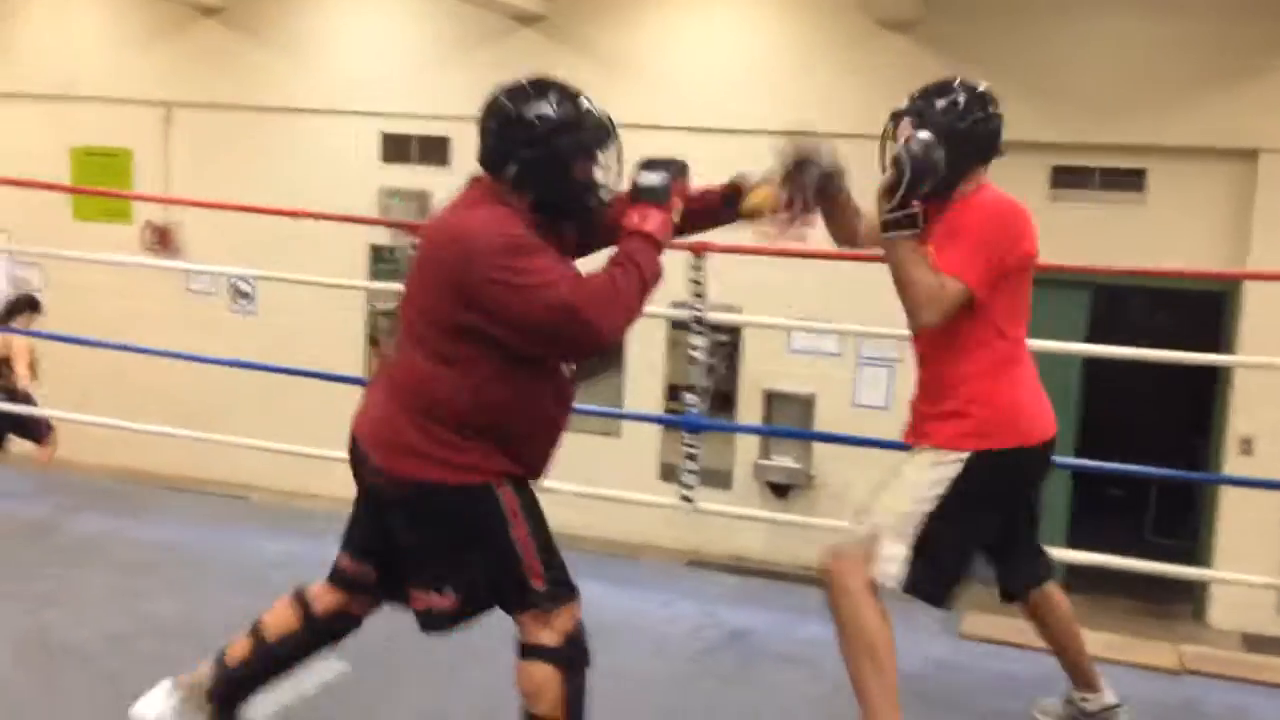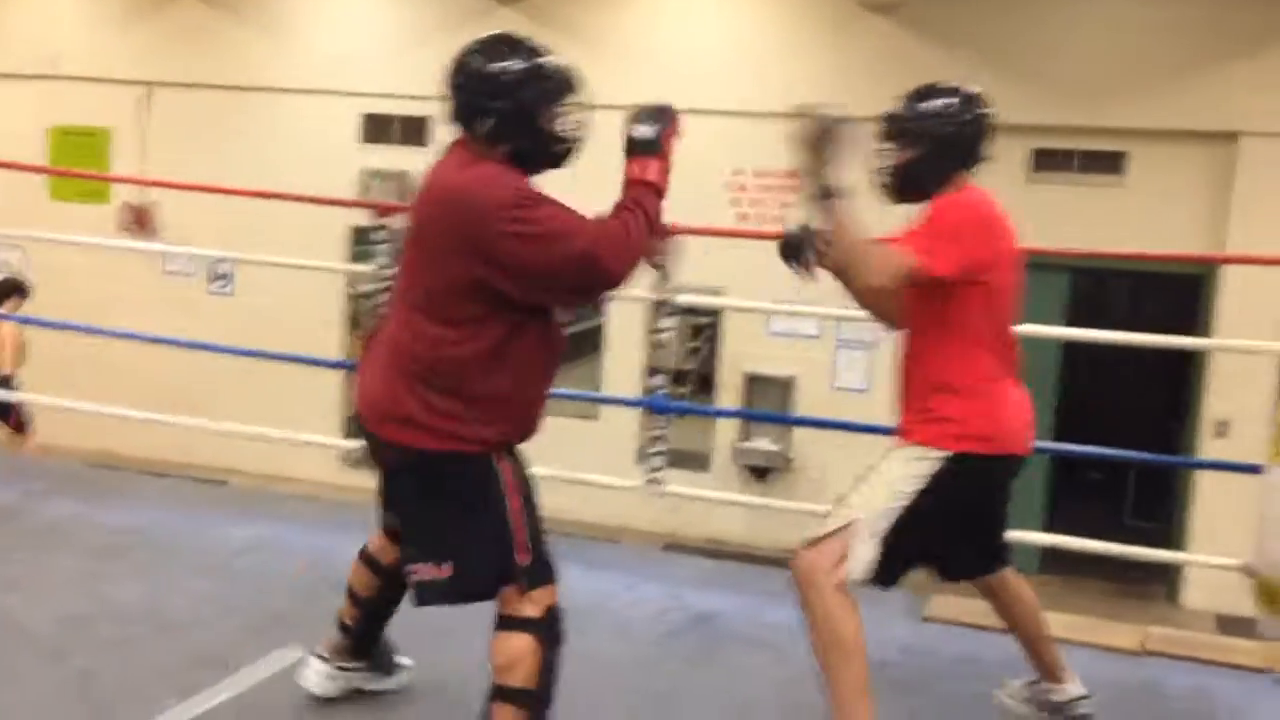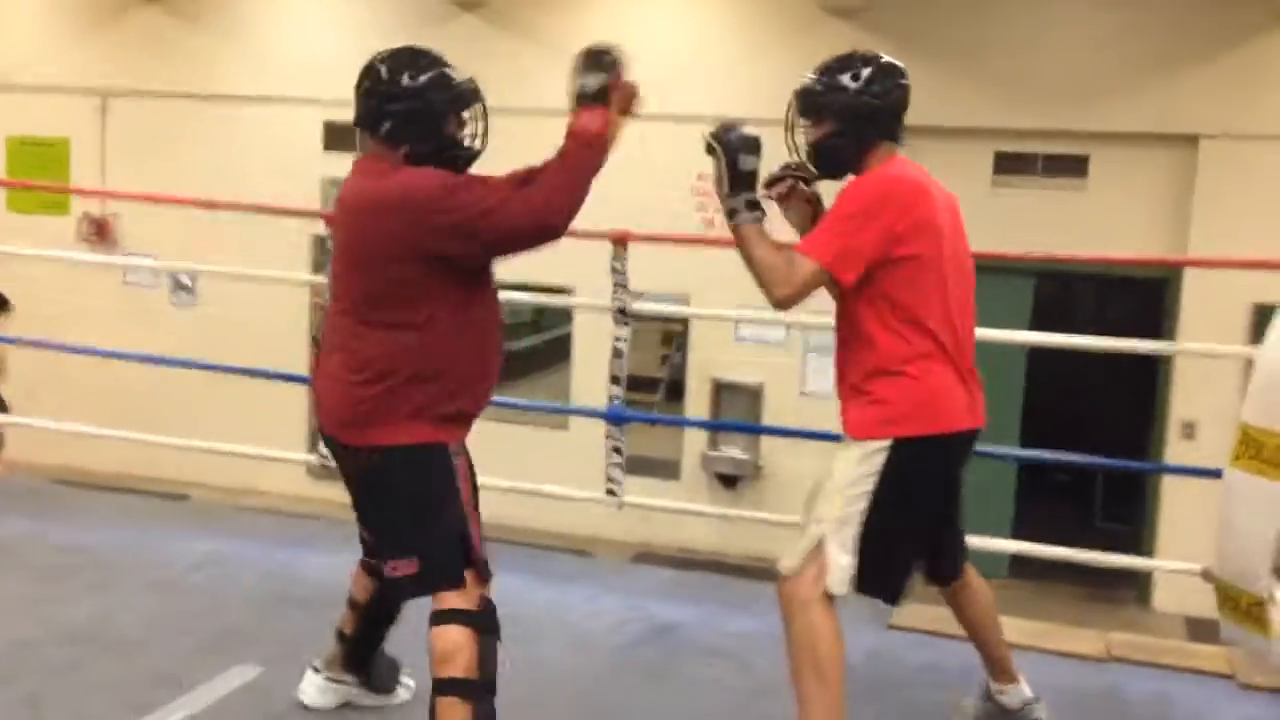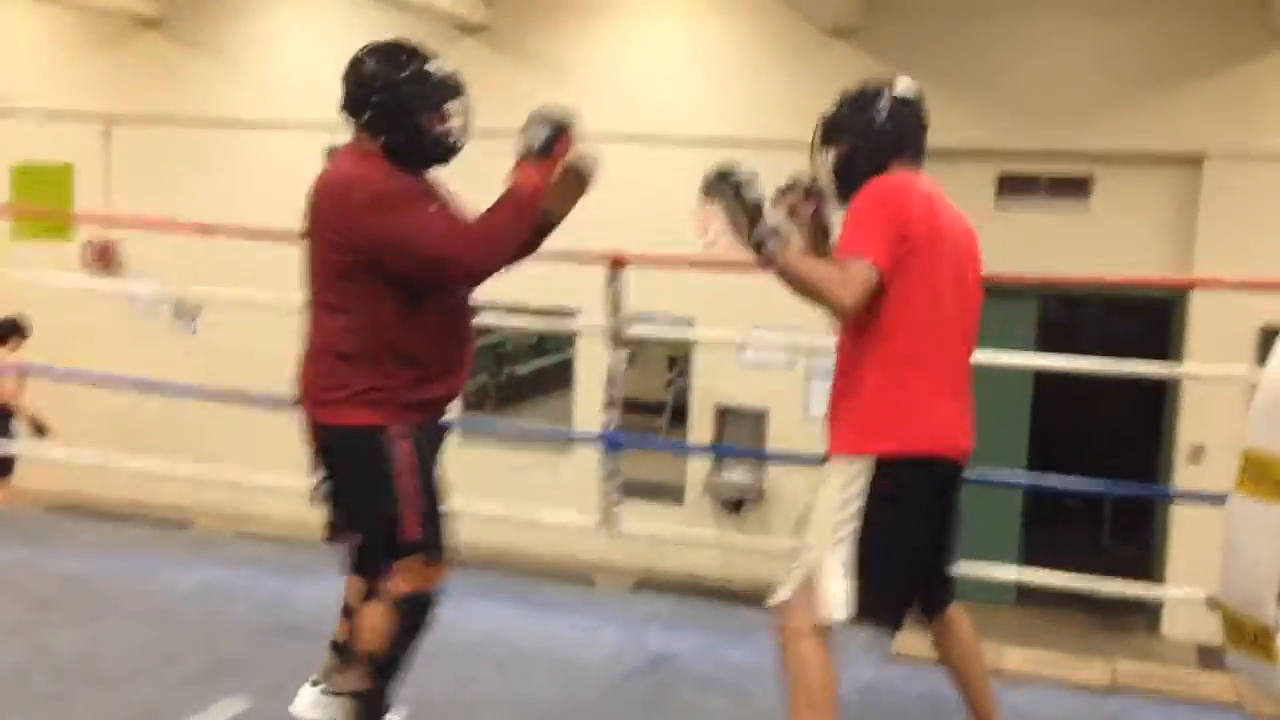
dt=0.2s
person 1, frame 1
left shoulder: (517, 211)
right shoulder: (485, 239)
right elbow: (592, 321)
left wrist: (735, 199)
right wrist: (649, 222)
left hip: (395, 444)
right hip: (454, 464)
left knee: (351, 585)
right knee: (551, 622)
person 1, frame 2
left shoulder: (478, 179)
right shoulder: (485, 195)
left elbow: (552, 260)
right elbow: (599, 258)
left wrist: (644, 240)
right wrist: (648, 168)
left hip: (404, 404)
right hip: (449, 428)
left knee: (406, 538)
right knee: (527, 598)
left ankle: (344, 656)
person 1, frame 3
left shoulder: (390, 186)
right shoulder: (411, 197)
left elbow: (506, 203)
right elbow: (532, 212)
left wrist: (596, 128)
right wrist: (592, 116)
left hip: (368, 415)
right hip: (404, 427)
left knee: (399, 550)
right knee: (462, 590)
person 1, frame 4
left shoulder: (398, 179)
right shoulder: (359, 186)
left elbow: (464, 256)
right elbow: (461, 255)
left wrist: (552, 193)
right wrist: (534, 172)
left hip: (399, 406)
right hip: (368, 411)
left knee: (383, 556)
right knee: (411, 570)
person 2, frame 1
left shoulder: (992, 211)
right shoulder: (950, 214)
left elbow: (929, 308)
right elbow: (861, 236)
left wrist: (902, 215)
right wrist: (830, 187)
left hip: (975, 437)
right hip: (1010, 433)
left knee: (848, 570)
right knee: (1027, 579)
person 2, frame 2
left shoulder: (963, 214)
right shoulder: (966, 215)
left elbow: (872, 282)
right elbow: (894, 308)
left wrist: (825, 191)
right wrist: (833, 252)
left hip: (956, 438)
right hip: (992, 433)
left knee: (819, 567)
right knee: (988, 566)
person 2, frame 3
left shoulder: (879, 188)
right shoulder: (921, 189)
left elbow: (785, 287)
left wrist: (740, 201)
right wrist: (807, 220)
left hip: (899, 423)
right hip: (948, 416)
left knee: (806, 584)
right knee: (948, 566)
person 2, frame 4
left shoulder: (888, 195)
right shoulder: (951, 219)
left elbow: (846, 297)
left wrist: (763, 234)
right wrist: (810, 241)
left hip: (890, 444)
right hip: (940, 444)
left knee: (800, 614)
right knee: (935, 600)
